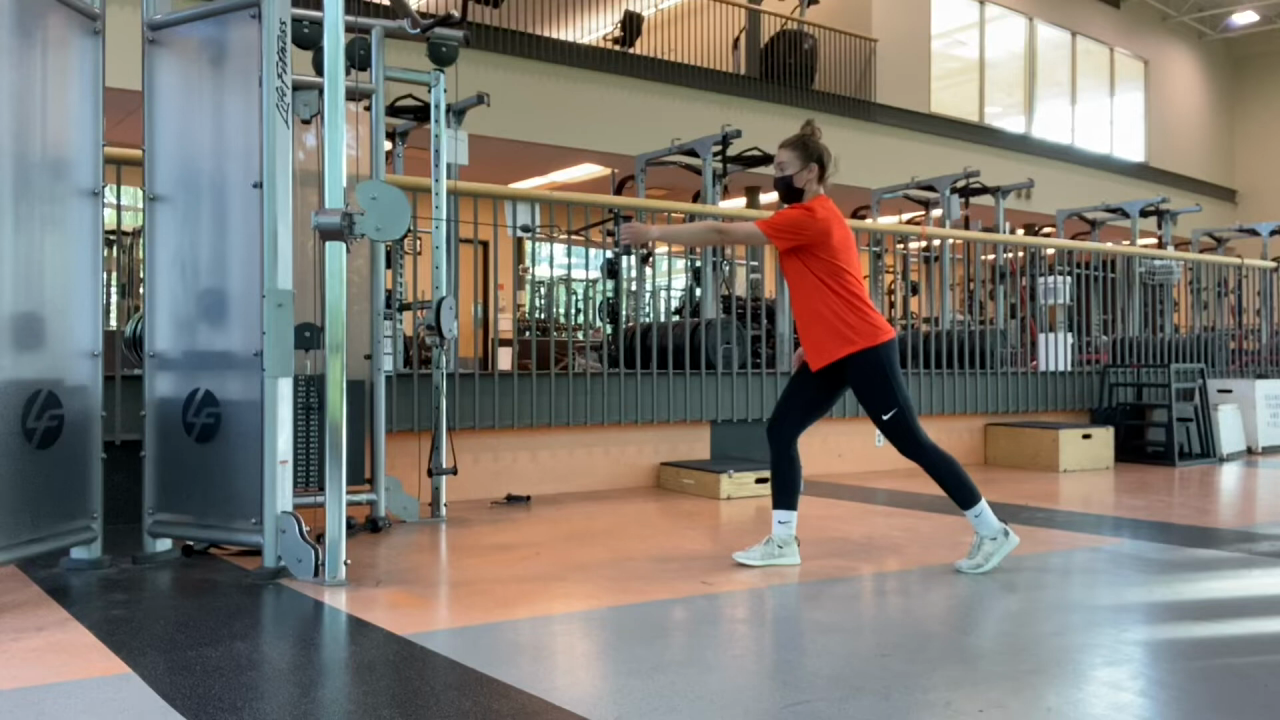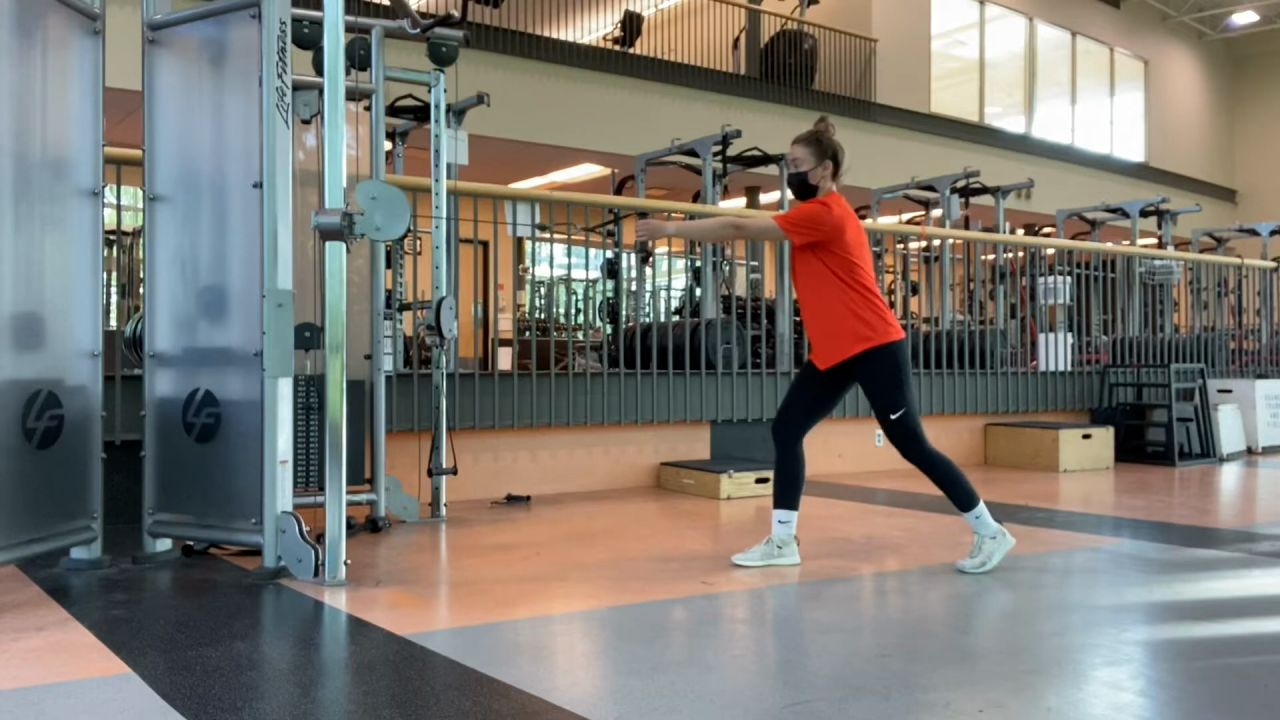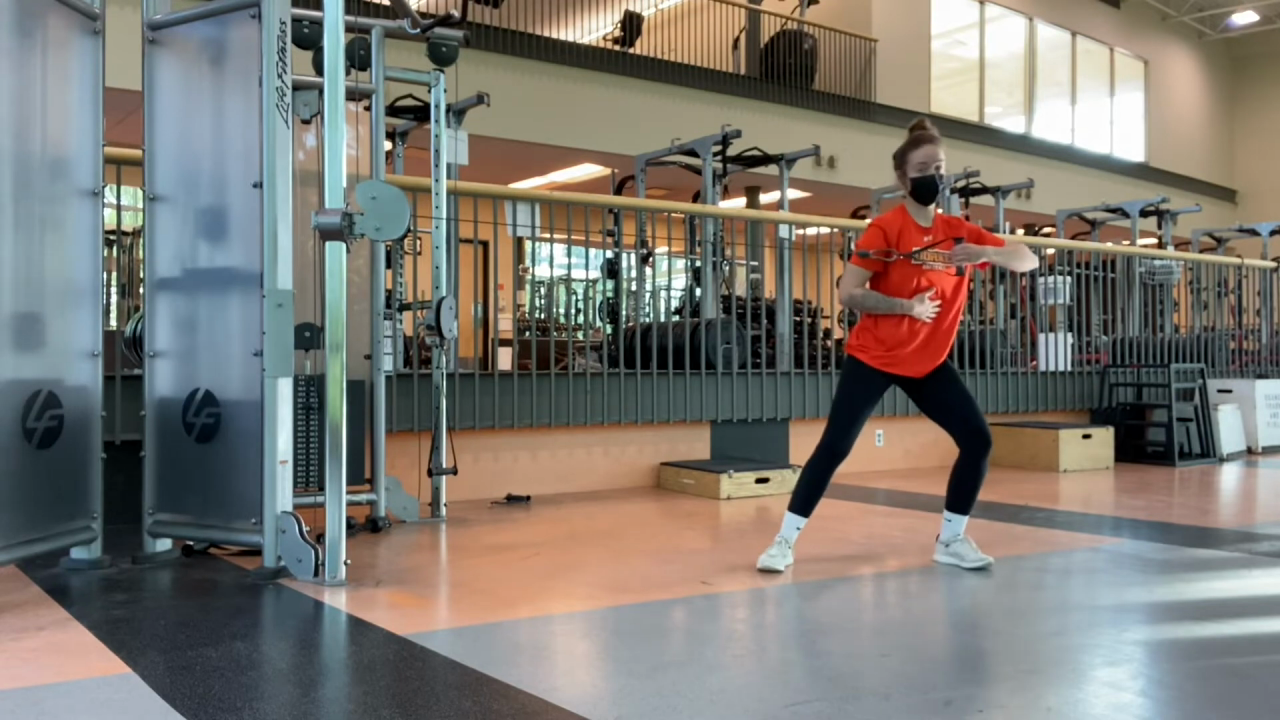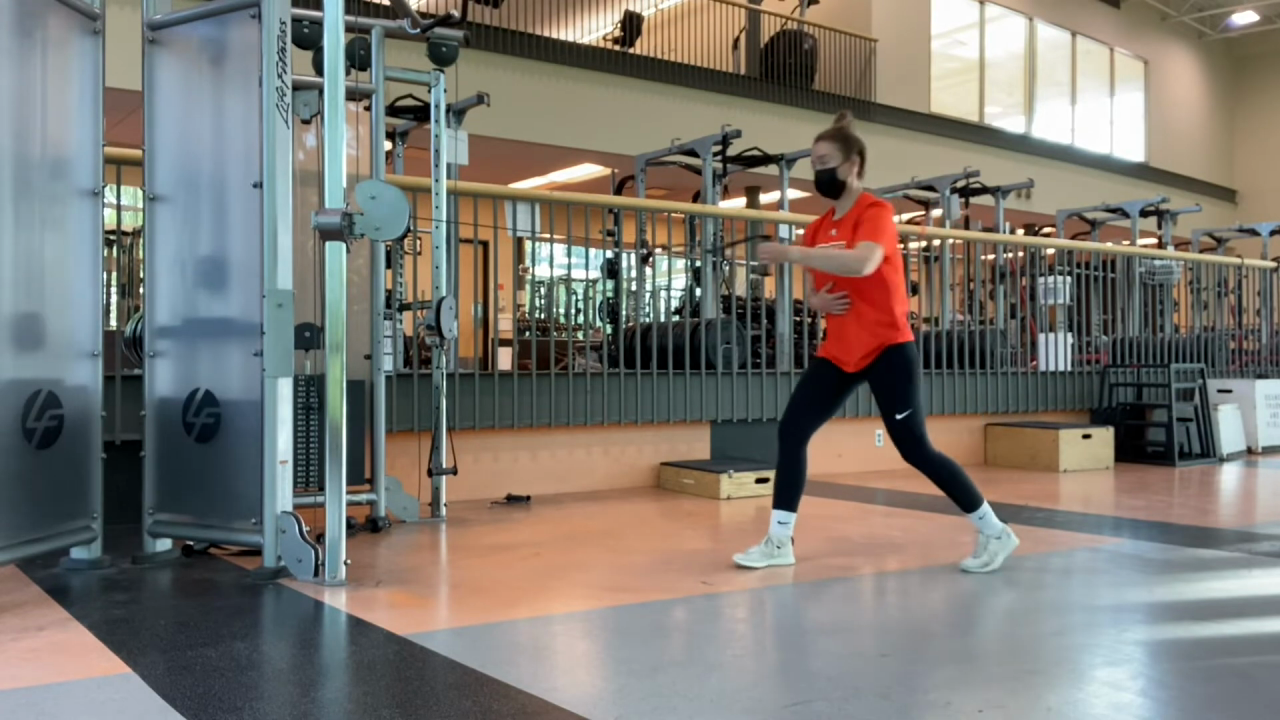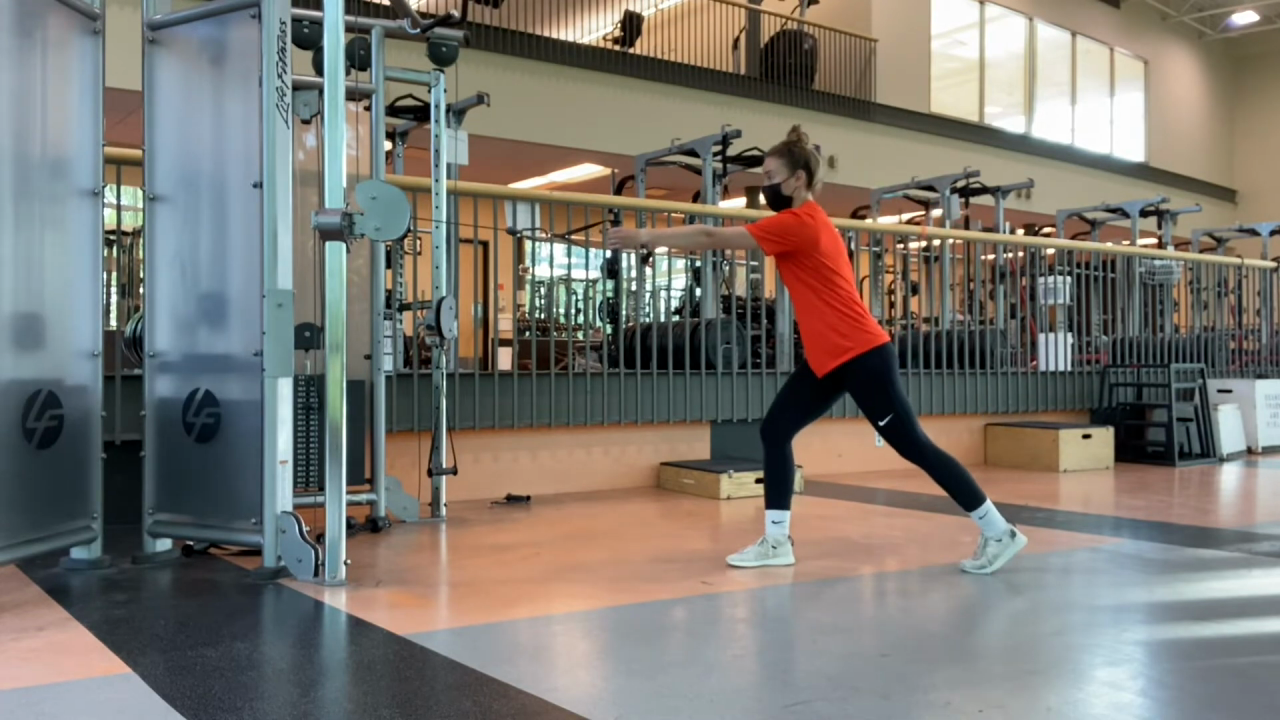
dt=1s
person 1, frame 1
left shoulder: (811, 217)
right shoulder: (809, 218)
left elbow: (724, 234)
left wrist: (653, 233)
right wrist: (809, 343)
left hip: (865, 350)
right hip: (830, 355)
left knee: (911, 442)
right knee: (780, 431)
left ankle: (991, 531)
right ankle: (783, 541)
person 1, frame 2
left shoulder: (826, 212)
right shoulder: (813, 217)
left elbow: (741, 228)
left wrist: (670, 228)
left hip: (875, 348)
right hip: (832, 353)
left knee: (911, 445)
right knee: (785, 431)
left ankle: (989, 532)
right ankle: (782, 541)
person 1, frame 3
left shoulder: (960, 231)
right shoulder: (885, 229)
left elbow: (1028, 260)
right elbow: (848, 294)
left wrist: (987, 252)
right wrist: (907, 306)
left hip: (930, 362)
right hip: (872, 358)
left knee: (978, 440)
right knee: (834, 445)
left ankle: (951, 540)
right ankle: (784, 541)
person 1, frame 4
left shoulder: (875, 211)
right shoulder: (817, 228)
left elbow: (861, 264)
right elbow: (811, 290)
left wrist: (793, 253)
right wrist: (820, 303)
left hip: (888, 348)
right hip: (837, 352)
left knee: (914, 450)
right knee: (791, 431)
left ankle: (994, 533)
right ankle: (779, 541)
person 1, frame 5
left shoulder: (799, 222)
right shoulder: (801, 224)
left elbow: (714, 237)
left wrist: (644, 236)
left hip: (862, 355)
right hip: (826, 359)
left knee: (912, 445)
right knee: (774, 431)
left ankle: (999, 532)
right ankle: (776, 541)
